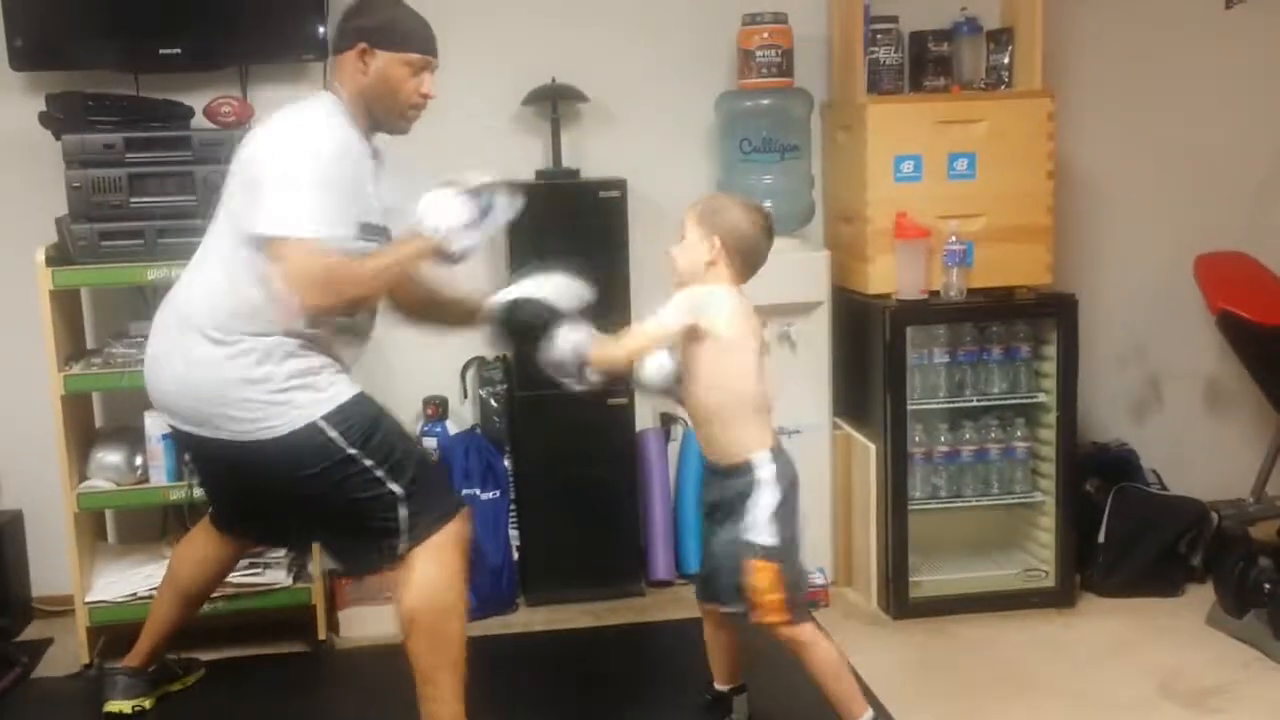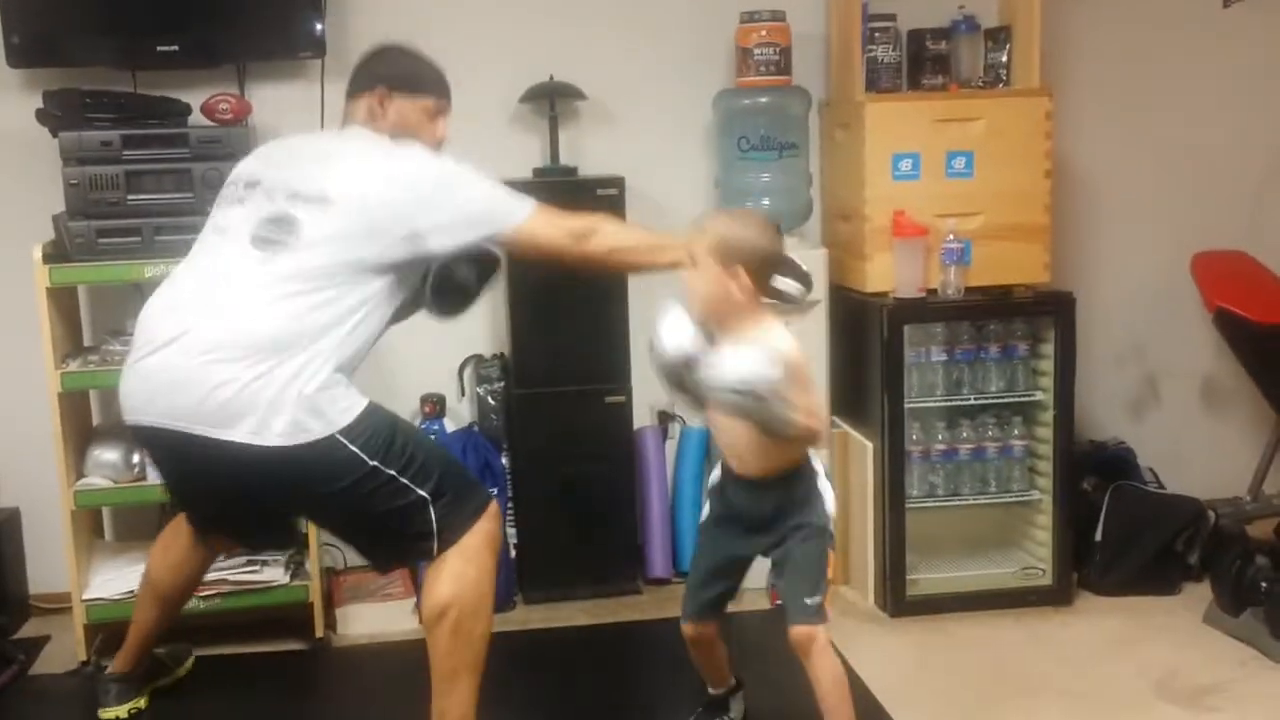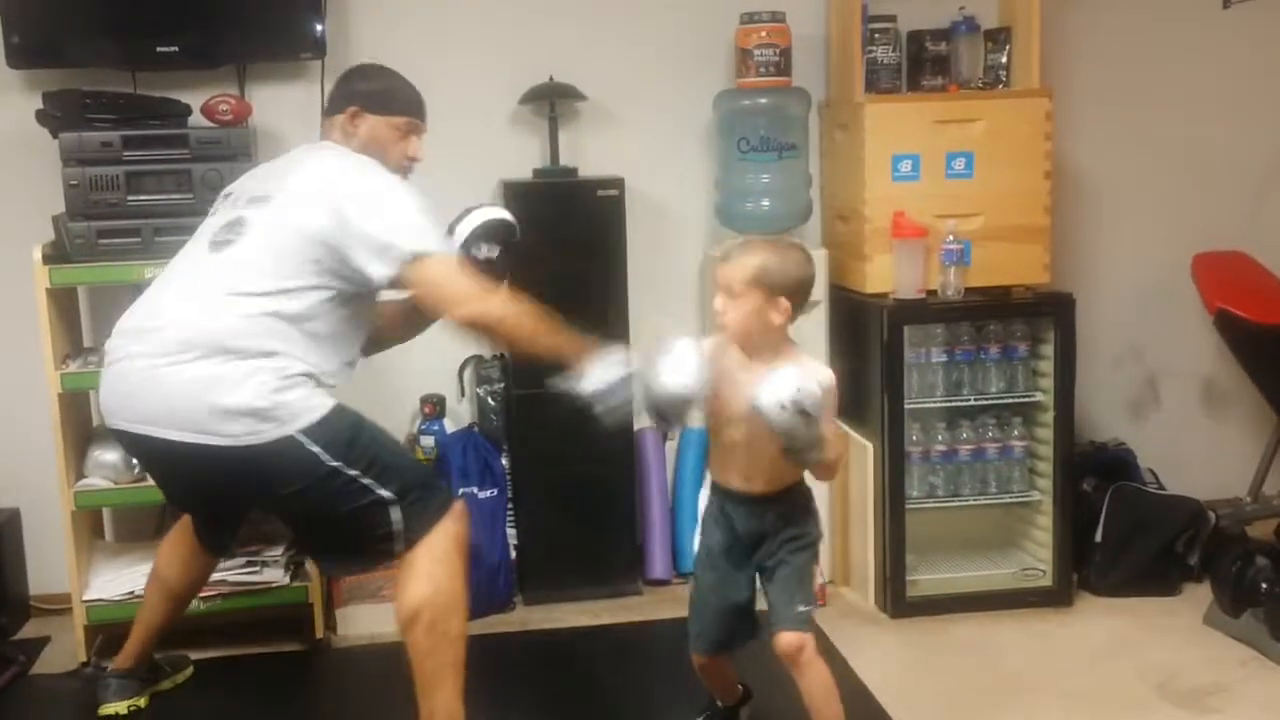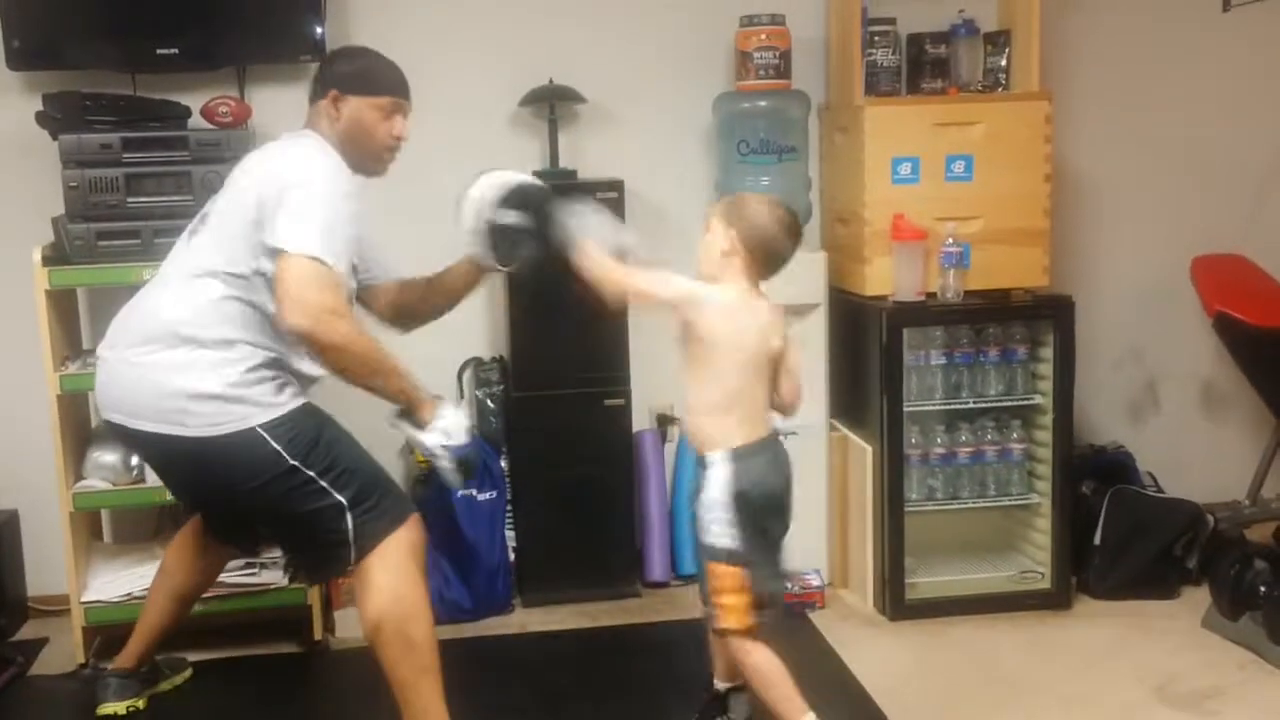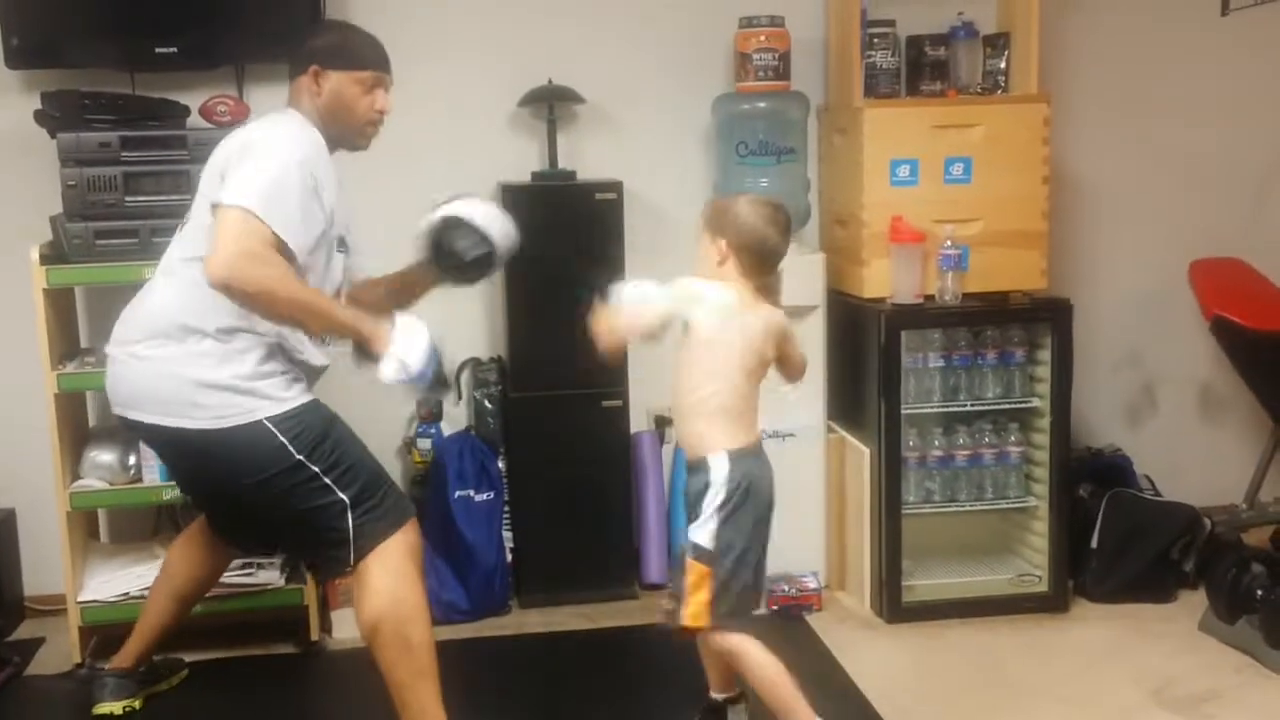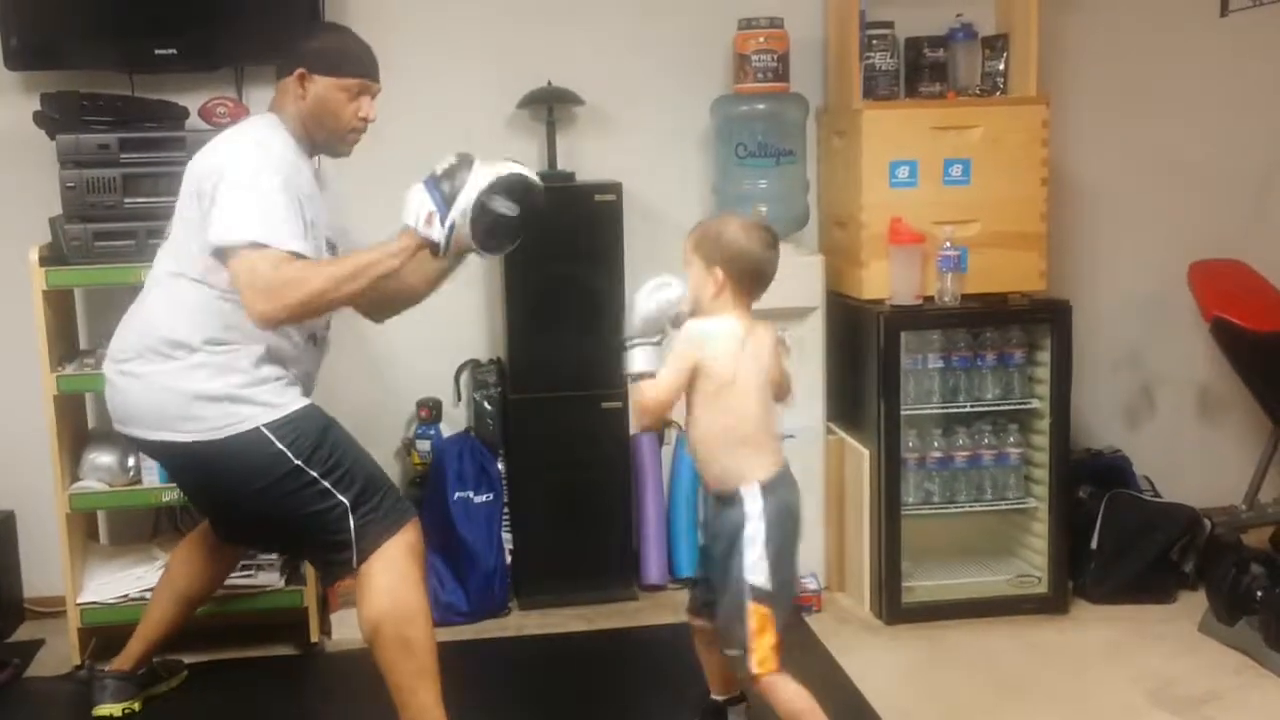
dt=0.2s
person 1, frame 1
left shoulder: (350, 148)
right shoulder: (317, 140)
left elbow: (389, 289)
right elbow: (312, 292)
left wrist: (491, 308)
right wrist: (426, 239)
left hip: (189, 370)
right hip: (250, 381)
left knee: (241, 521)
right knee: (437, 527)
person 1, frame 2
left shoulder: (272, 161)
right shoulder: (409, 175)
right elbow: (573, 238)
left wrist: (409, 282)
right wrist: (700, 250)
right hip: (261, 404)
left knee: (208, 520)
right knee: (468, 528)
person 1, frame 3
left shoulder: (271, 180)
right shoulder: (364, 187)
left elbow: (351, 331)
right elbow: (470, 304)
left wrist: (434, 293)
right wrist: (588, 355)
left hip: (137, 389)
right hip: (231, 403)
left knee: (216, 518)
right knee: (436, 528)
person 1, frame 4
left shoulder: (305, 180)
right shoulder: (313, 174)
left elbow: (395, 305)
right elbow: (312, 317)
left wrist: (482, 263)
right wrist: (426, 404)
left hip: (137, 382)
right hip: (206, 394)
left knee: (230, 516)
right knee: (391, 538)
person 1, frame 5
left shoulder: (296, 158)
right shoulder: (285, 146)
left elbow: (325, 306)
right elbow: (235, 264)
left wrist: (426, 273)
right wrist: (371, 327)
left hip: (157, 379)
right hip: (213, 386)
left knee: (234, 519)
right knee: (388, 537)
person 1, frame 6
left shoulder: (292, 168)
right shoulder: (259, 157)
left elbow: (369, 300)
right elbow: (273, 298)
left wrist: (453, 244)
right wrist: (411, 239)
left hip: (169, 388)
right hip: (210, 394)
left knee: (236, 524)
right knee: (389, 539)
person 2, frame 1
left shoulder: (701, 304)
right shoulder: (732, 312)
left elbow: (616, 355)
left wrist: (572, 349)
right wrist: (677, 382)
left hip: (754, 482)
right hip: (725, 481)
left knee: (788, 625)
right knee: (715, 603)
person 2, frame 2
left shoulder: (780, 347)
right shoulder: (706, 330)
left elbow: (810, 429)
left wrist: (770, 412)
right wrist: (678, 374)
left hip: (795, 496)
right hip: (732, 492)
left knee: (805, 631)
right knee: (696, 624)
person 2, frame 3
left shoulder: (814, 378)
right shoulder: (718, 349)
left elbow: (833, 463)
right elbow: (708, 422)
left wrist: (806, 440)
left hip: (785, 516)
right hip: (725, 512)
left knee: (791, 643)
right knee: (705, 650)
person 2, frame 4
left shoulder: (698, 297)
right shoulder: (771, 316)
left elbow: (611, 280)
right elbow: (787, 400)
left wrist: (584, 235)
left hip: (729, 475)
right hip: (764, 459)
left knee: (736, 628)
right knee: (721, 602)
person 2, frame 5
left shoulder: (694, 294)
right shoulder: (772, 319)
left elbow: (607, 334)
right elbow: (795, 370)
left wrist: (617, 304)
left hip: (721, 478)
right hip: (742, 468)
left knee: (718, 629)
right knee: (694, 610)
person 2, frame 6
left shoulder: (696, 336)
right shoulder: (766, 338)
left elbow: (645, 414)
left wrist: (642, 343)
left hip: (754, 509)
right hip: (738, 505)
left knee: (760, 666)
right knee: (705, 619)
